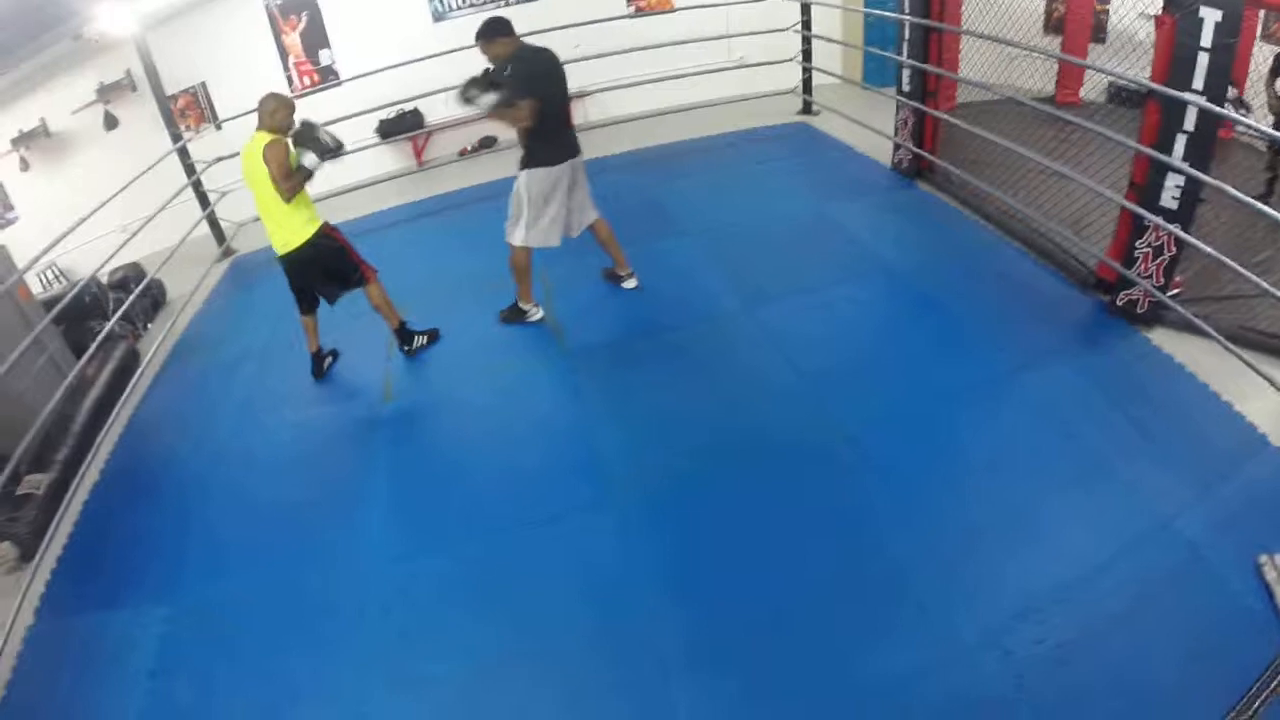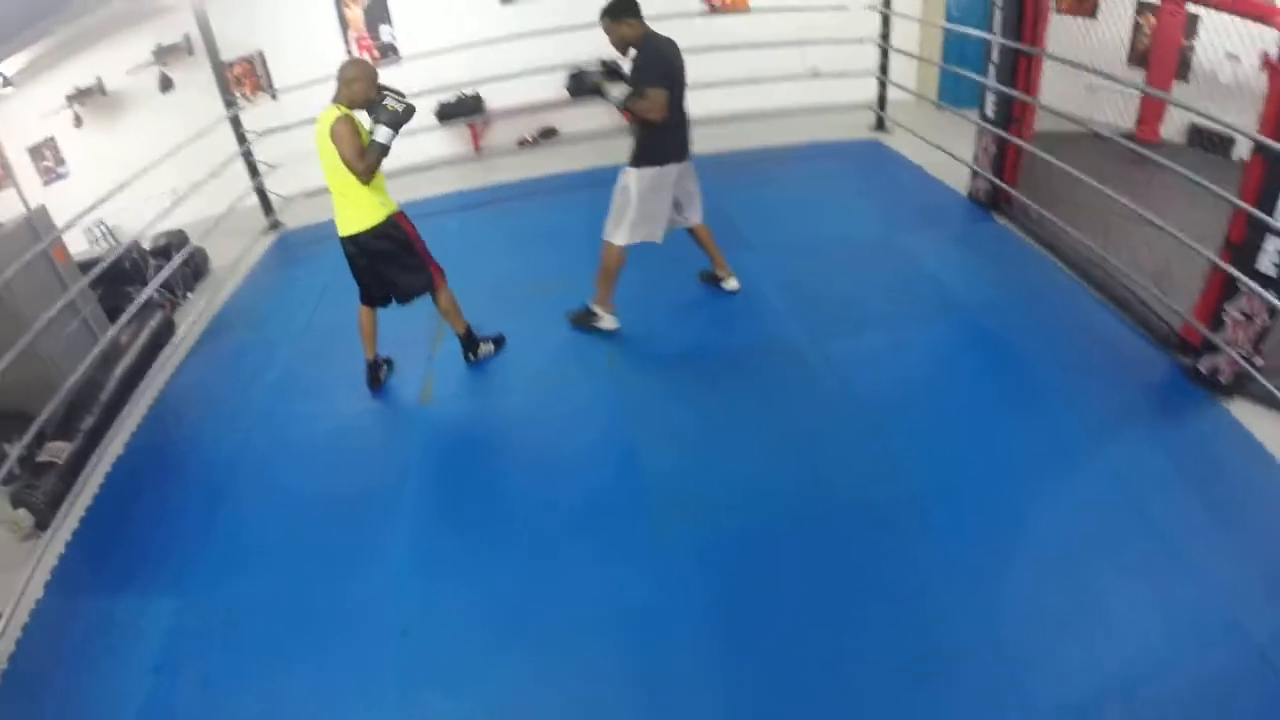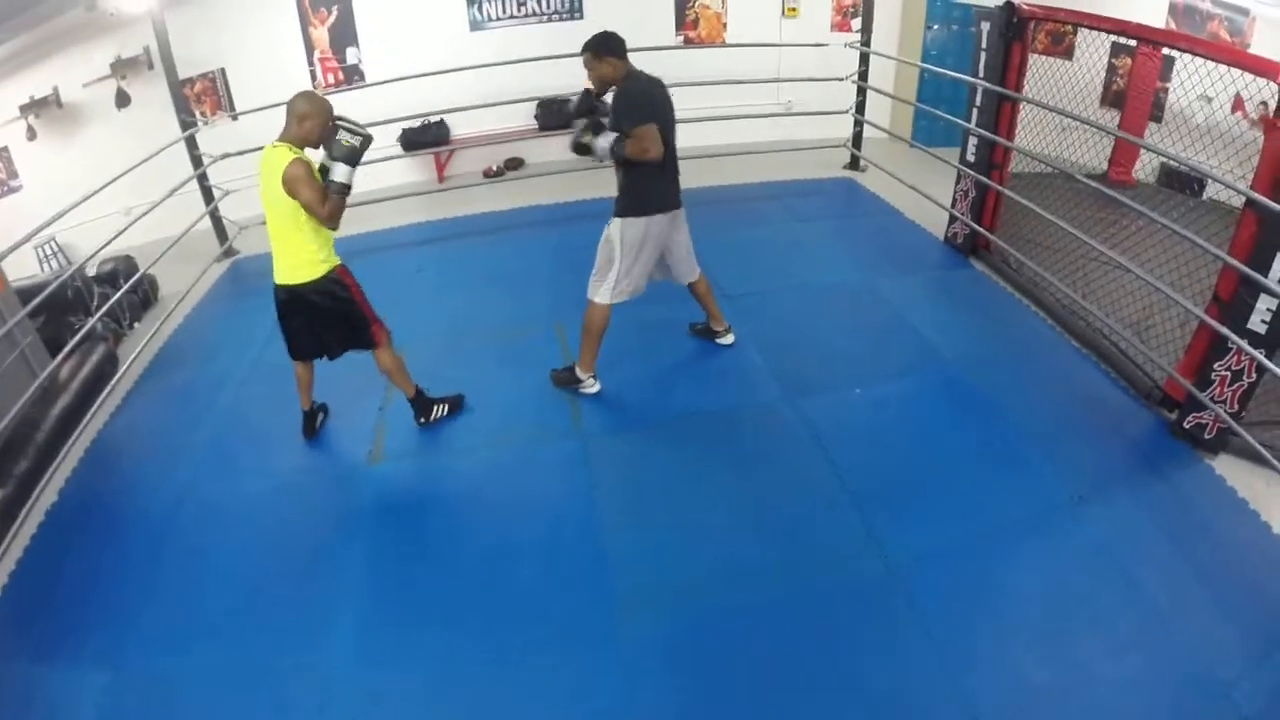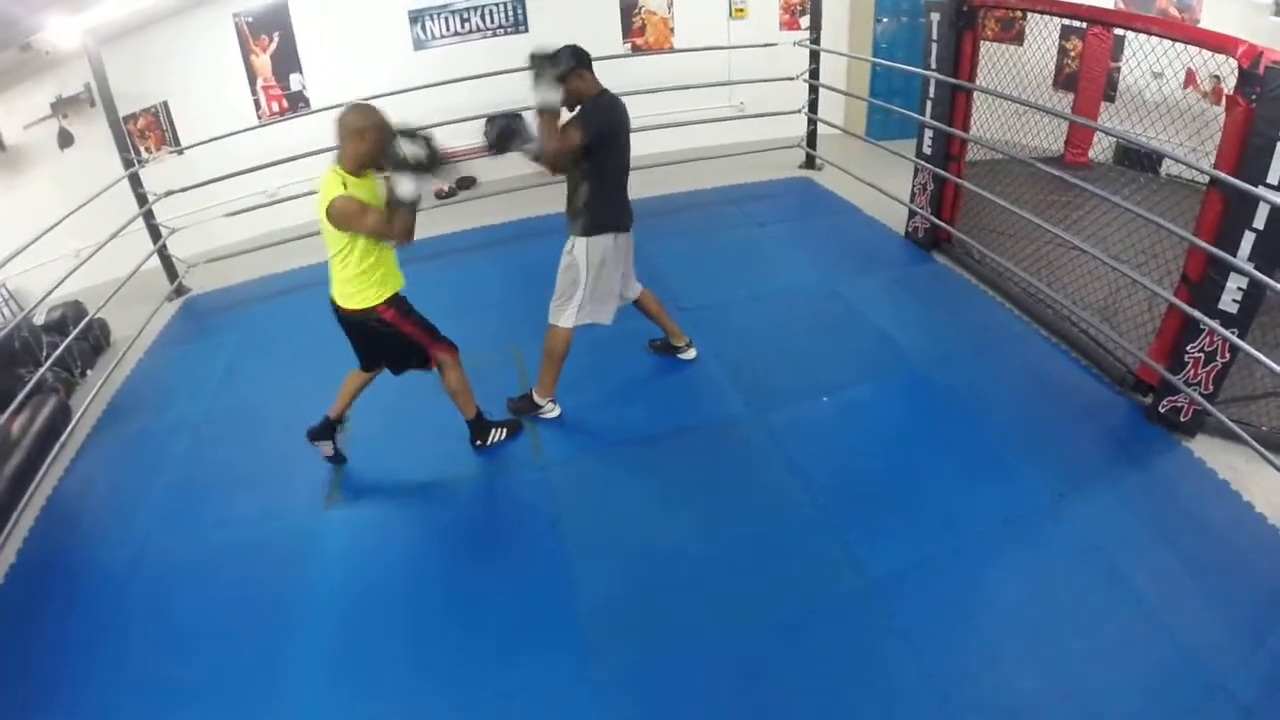
dt=1s
person 1, frame 1
left shoulder: (519, 67)
right shoulder: (547, 56)
left elbow: (524, 119)
left wrist: (491, 102)
right wrist: (506, 89)
left hip: (541, 164)
right hip: (568, 154)
left knee: (518, 237)
right knee: (589, 216)
left ankle: (526, 305)
right ankle: (624, 272)
person 1, frame 2
left shoulder: (648, 55)
right shoulder: (664, 46)
left elbow: (656, 111)
left wrist: (619, 93)
right wrist: (623, 86)
left hip: (651, 161)
right hip: (677, 154)
left knee: (616, 233)
right knee: (691, 217)
left ankle: (601, 310)
right ankle: (725, 275)
person 1, frame 3
left shoulder: (629, 95)
right shoulder: (653, 85)
left elbow: (651, 149)
left wrist: (606, 143)
right wrist: (604, 131)
left hip: (638, 211)
right hip: (669, 203)
left knee: (601, 289)
right knee: (687, 268)
left ankle: (584, 373)
right ankle: (719, 327)
person 1, frame 4
left shoulder: (603, 109)
right shoulder: (595, 107)
left elbow: (554, 146)
right elbow: (559, 155)
left wrist: (545, 91)
left hip: (596, 230)
right hip: (612, 222)
left knee: (563, 313)
right knee: (628, 288)
left ankle: (543, 398)
right ankle: (680, 342)
person 2, frame 1
left shoulder: (247, 153)
right shoulder: (275, 145)
right elbow: (287, 191)
left wrist: (302, 156)
right wrist: (311, 158)
left hip: (285, 248)
right hip: (310, 235)
left knee: (306, 301)
right knee: (367, 277)
left ankle: (317, 360)
right ankle: (405, 338)
person 2, frame 2
left shoulder: (328, 119)
right shoulder: (342, 122)
right elbow: (364, 172)
left wrist: (380, 124)
right wrist: (386, 129)
left hip: (350, 231)
right hip: (378, 222)
left knee: (368, 298)
right knee: (434, 280)
left ankle: (373, 369)
right ankle: (471, 345)
person 2, frame 3
left shoulder: (270, 156)
right shoulder: (295, 166)
right elbow: (330, 218)
left wrist: (330, 164)
right wrist: (344, 165)
left hip: (286, 280)
right hip: (319, 276)
left knee: (302, 351)
right knee: (378, 338)
left ankle: (309, 417)
right ankle: (422, 406)
person 2, frame 4
left shoulder: (358, 171)
right shoulder: (340, 201)
right elbow: (400, 234)
right wrist: (407, 183)
left hip: (357, 301)
right hip: (369, 306)
left knee: (370, 365)
right knee: (446, 355)
left ankle: (326, 427)
right ankle: (480, 430)
